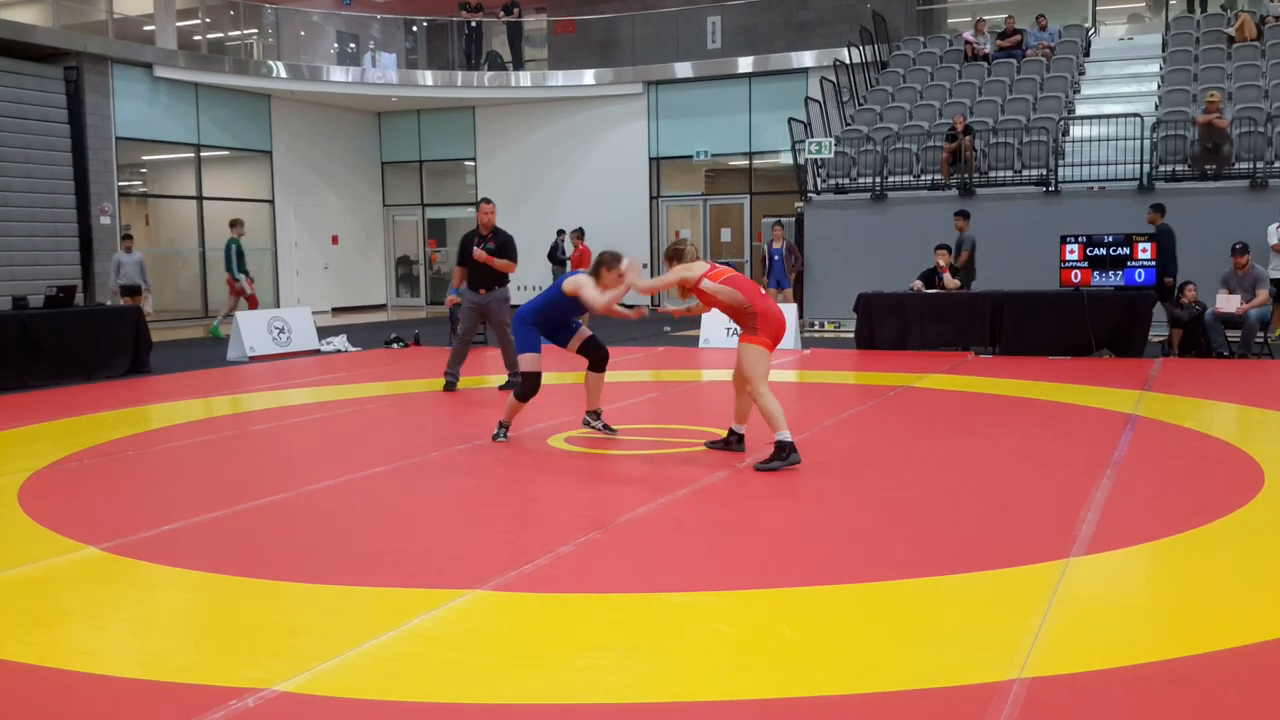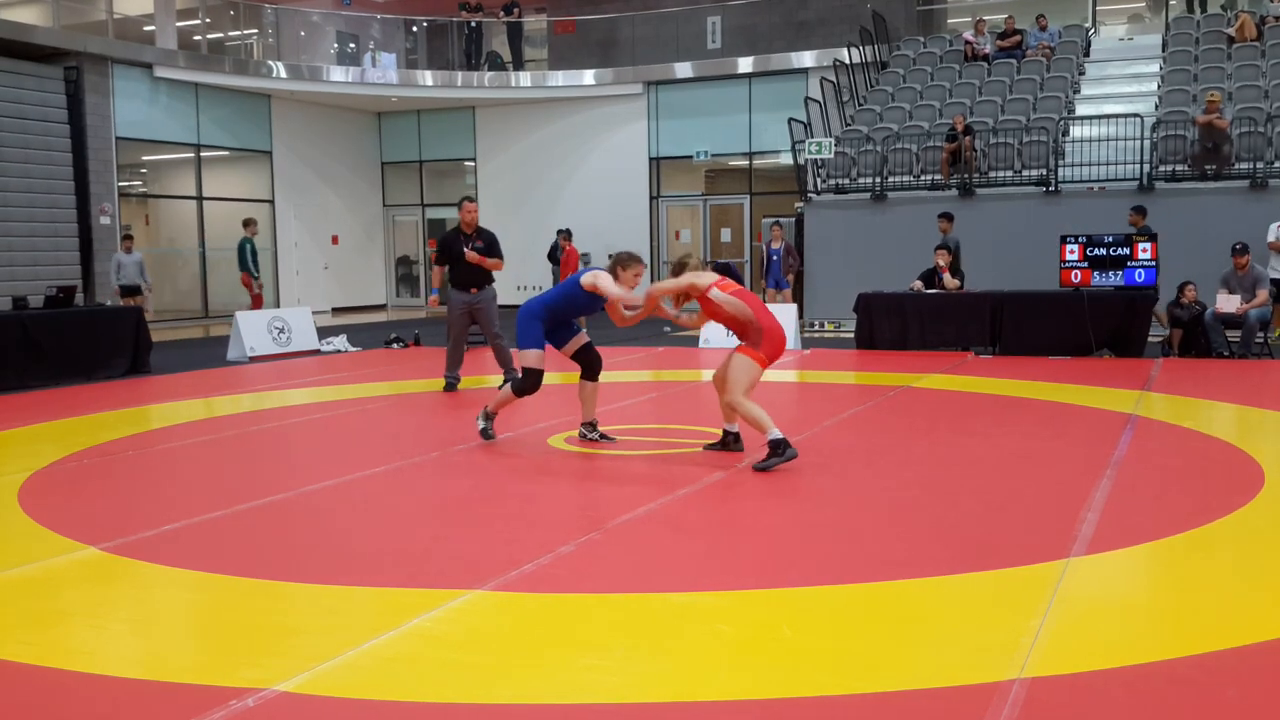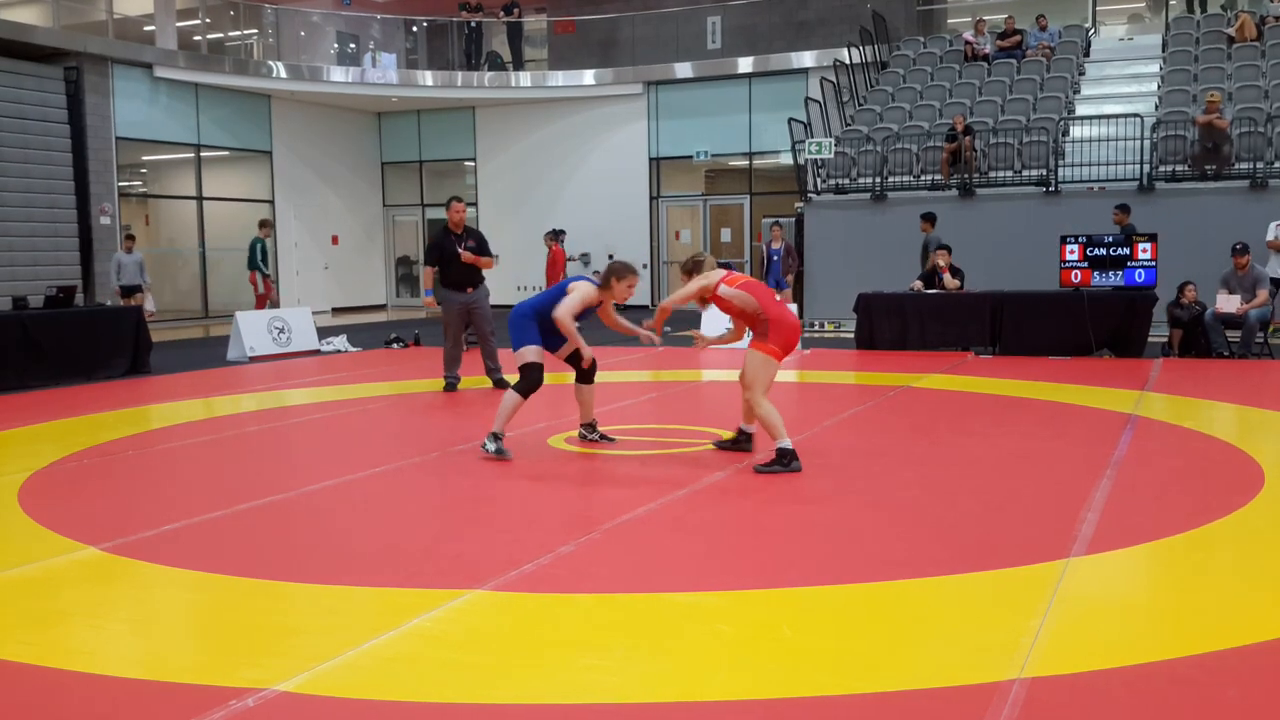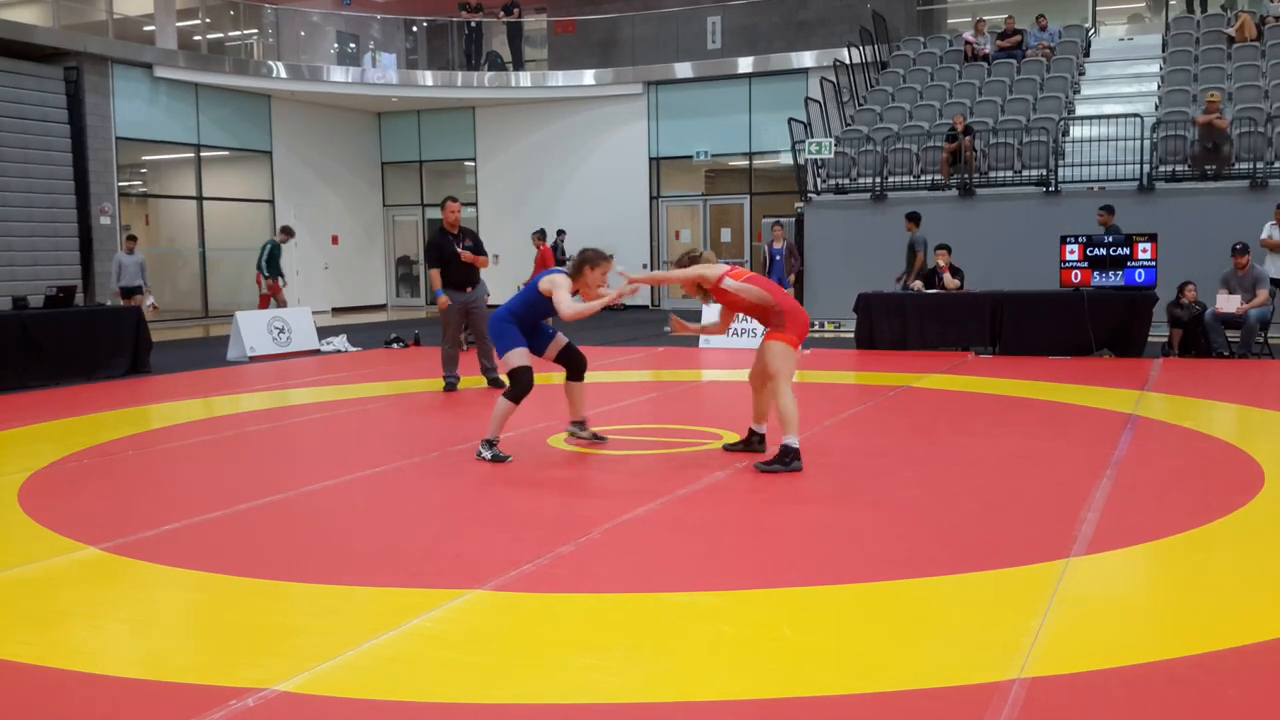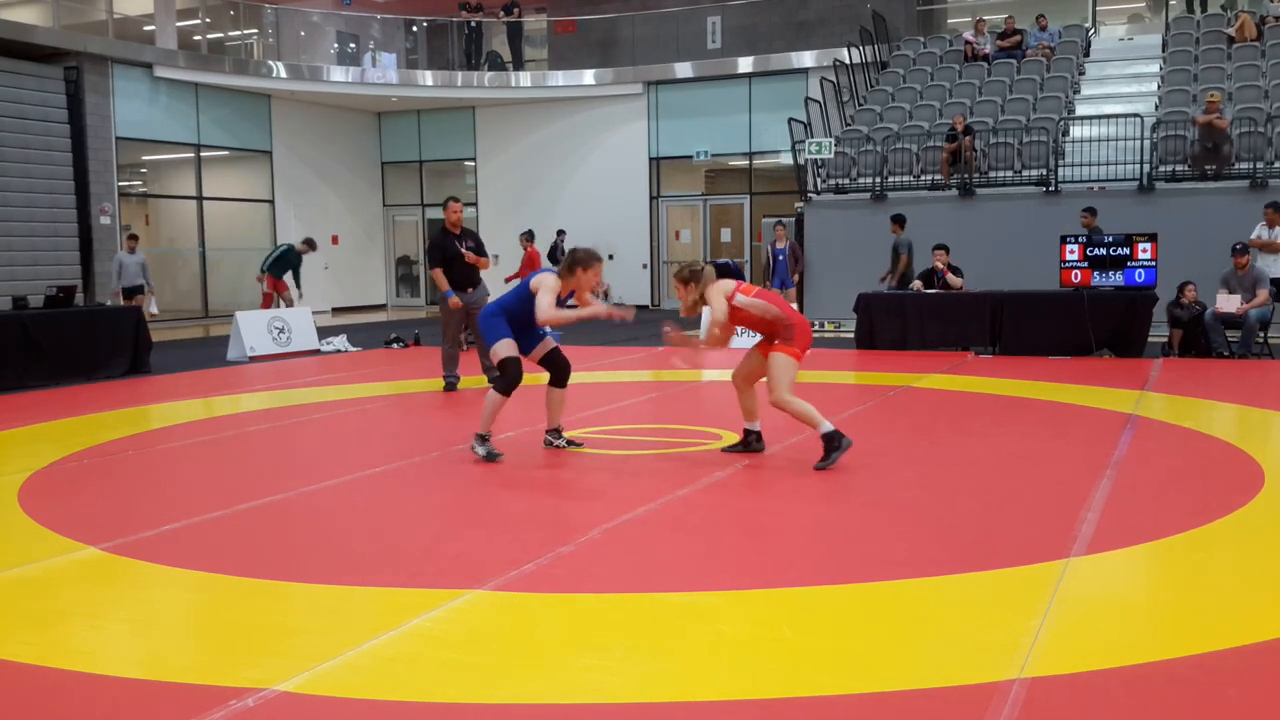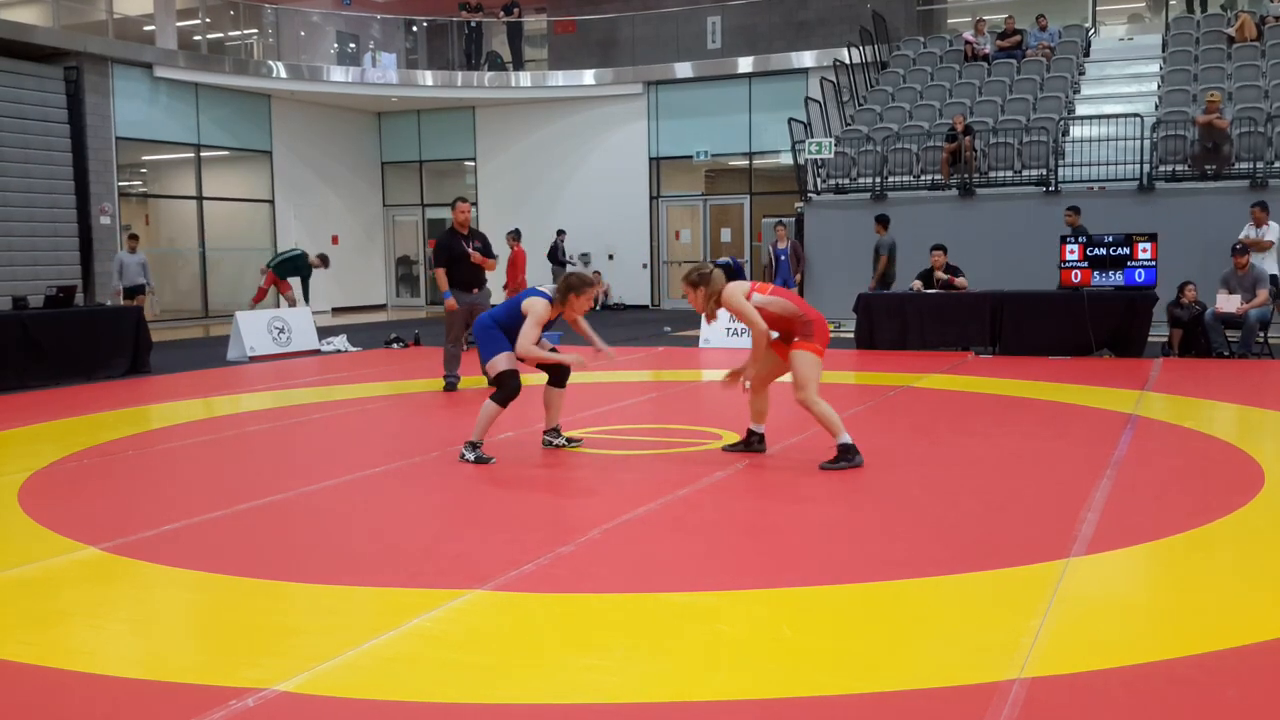
dt=0.2s
person 1, frame 1
left shoulder: (687, 270)
right shoulder: (707, 271)
left elbow: (645, 287)
right elbow: (703, 307)
left wrist: (631, 277)
right wrist: (675, 311)
left hip: (761, 320)
right hip: (769, 317)
left knee: (756, 388)
right knee: (740, 381)
left ankle: (786, 448)
right ankle: (735, 437)
person 1, frame 2
left shoulder: (694, 279)
right shoulder: (715, 288)
left elbow: (654, 290)
right elbow: (696, 322)
left wrist: (647, 307)
right wrist: (669, 313)
left hip: (763, 335)
right hip: (768, 333)
left knee: (733, 399)
right knee: (720, 381)
left ankle: (781, 446)
right ankle: (731, 437)
person 1, frame 3
left shoulder: (705, 279)
right shoulder: (729, 285)
left elbow: (667, 304)
right elbow: (738, 332)
left wrist: (655, 324)
right wrist: (710, 340)
left hip: (774, 326)
right hip: (786, 324)
left knee: (754, 396)
right knee: (748, 381)
left ankle: (787, 455)
right ankle: (743, 437)
person 1, frame 4
left shoulder: (707, 272)
right shoulder: (724, 282)
left elbow: (666, 277)
right elbow: (723, 326)
left wrist: (636, 278)
right wrist: (691, 328)
left hip: (788, 320)
right hip: (785, 319)
left knee: (778, 386)
right knee: (757, 379)
left ankle: (790, 453)
right ankle: (756, 438)
person 1, frame 5
left shoulder: (714, 290)
right shoulder: (722, 298)
left elbow: (717, 321)
right elbow: (723, 340)
left wrist: (703, 345)
right wrist: (686, 340)
left hip: (792, 330)
right hip: (780, 333)
left knee: (779, 397)
right knee: (741, 379)
left ankle: (834, 438)
right ankle: (752, 438)
person 1, frame 6
left shoulder: (728, 294)
right shoulder: (735, 296)
left elbow: (762, 329)
right elbow: (764, 336)
left wrist: (751, 368)
right wrist: (746, 369)
left hip: (809, 328)
right hip: (794, 332)
left knee: (805, 396)
right knee: (756, 381)
left ankle: (849, 451)
right ankle: (755, 438)
person 2, frame 1
left shoulder: (602, 285)
right shoulder: (583, 281)
left elbow: (608, 308)
right elbow: (599, 306)
left wrist: (632, 314)
right wrist: (625, 286)
left hip: (555, 321)
right hip: (528, 321)
left knee: (599, 355)
right knee: (530, 384)
left ankle: (592, 416)
right ankle: (504, 424)
person 2, frame 2
left shoulder: (609, 287)
right shoulder: (602, 278)
left elbow: (622, 320)
right elbow: (618, 295)
left wrist: (646, 313)
left hip: (556, 320)
right hip: (532, 315)
left knee: (592, 363)
right knee: (531, 380)
left ankle: (588, 428)
right ankle: (488, 414)
person 2, frame 3
left shoulder: (602, 295)
right shoulder: (589, 290)
left elbow: (612, 321)
right elbow: (560, 315)
left wrist: (640, 332)
right wrist: (582, 347)
left hip: (546, 324)
right hip: (524, 319)
left knee: (587, 367)
right knee: (532, 378)
left ankle: (588, 429)
right ankle: (493, 438)
person 2, frame 4
left shoulder: (577, 282)
right shoulder: (562, 281)
left elbow: (597, 297)
right elbow: (567, 313)
left wrist: (621, 292)
right wrist: (606, 300)
left hip: (529, 325)
right hip: (505, 323)
left knee: (576, 362)
right knee: (522, 382)
left ankle: (578, 425)
right ankle: (488, 444)
person 2, frame 5
left shoulder: (573, 284)
right shoulder: (551, 281)
left elbow: (589, 302)
right elbow: (544, 316)
left wrist: (614, 312)
right wrist: (588, 312)
left hip: (520, 322)
right hip: (495, 319)
left knee: (560, 368)
right knee: (511, 374)
left ankle: (553, 434)
right ankle: (481, 438)
person 2, frame 6
left shoulder: (563, 301)
right shoulder: (541, 306)
left elbow: (575, 320)
right elbow: (522, 350)
left wrist: (597, 343)
right wrist: (562, 358)
left hip: (512, 330)
right hip: (490, 330)
left knee: (559, 370)
right knee: (510, 386)
left ankle: (551, 433)
right ankle: (471, 446)
person 3, frame 1
left shoulder: (505, 238)
right shoulder: (468, 238)
left elbow: (511, 267)
right elbow: (460, 267)
left wrist: (488, 259)
right wrist: (454, 291)
left hip: (497, 294)
right hip: (472, 295)
left knee: (505, 337)
right knee: (462, 337)
left ankle: (515, 376)
right ankle: (451, 377)
person 3, frame 2
left shoulder: (488, 236)
right shoulder: (448, 238)
left elbow: (499, 265)
right elbow: (439, 266)
left wrist: (480, 259)
right wrist: (434, 291)
left hip: (484, 293)
right hip: (458, 295)
left knee: (494, 335)
right knee: (455, 339)
left ankle: (511, 374)
right ankle: (451, 378)
person 3, frame 3
left shoulder: (476, 235)
right shoulder: (438, 239)
left elbow: (490, 262)
right elbow: (429, 267)
left wrist: (474, 259)
right wrist: (429, 293)
left hip: (477, 292)
right hip: (452, 295)
left knee: (487, 335)
right knee: (452, 339)
left ankle: (496, 375)
right ankle: (451, 378)
person 3, frame 4
left shoulder: (471, 235)
right shoulder: (435, 240)
left elbow: (485, 262)
right elbow: (433, 270)
left wrist: (473, 258)
right wrist: (439, 294)
left hip: (475, 292)
right hip: (452, 295)
left knee: (483, 335)
right knee: (450, 339)
left ankle: (491, 375)
right ankle: (450, 378)
person 3, frame 5
left shoulder: (472, 236)
right shoulder: (437, 239)
left elbow: (486, 263)
right elbow: (436, 271)
left wrist: (475, 259)
right wrist: (449, 295)
left hip: (476, 293)
right hip: (452, 295)
left knee: (485, 335)
right knee: (451, 339)
left ankle: (492, 373)
right ankle: (450, 378)
person 3, frame 6
left shoulder: (480, 237)
right shoulder: (444, 240)
left elbow: (493, 265)
right elbow: (439, 270)
left wrist: (482, 260)
right wrist: (447, 295)
left hip: (481, 294)
right hip: (457, 295)
right knee: (454, 339)
right ankle: (451, 378)
